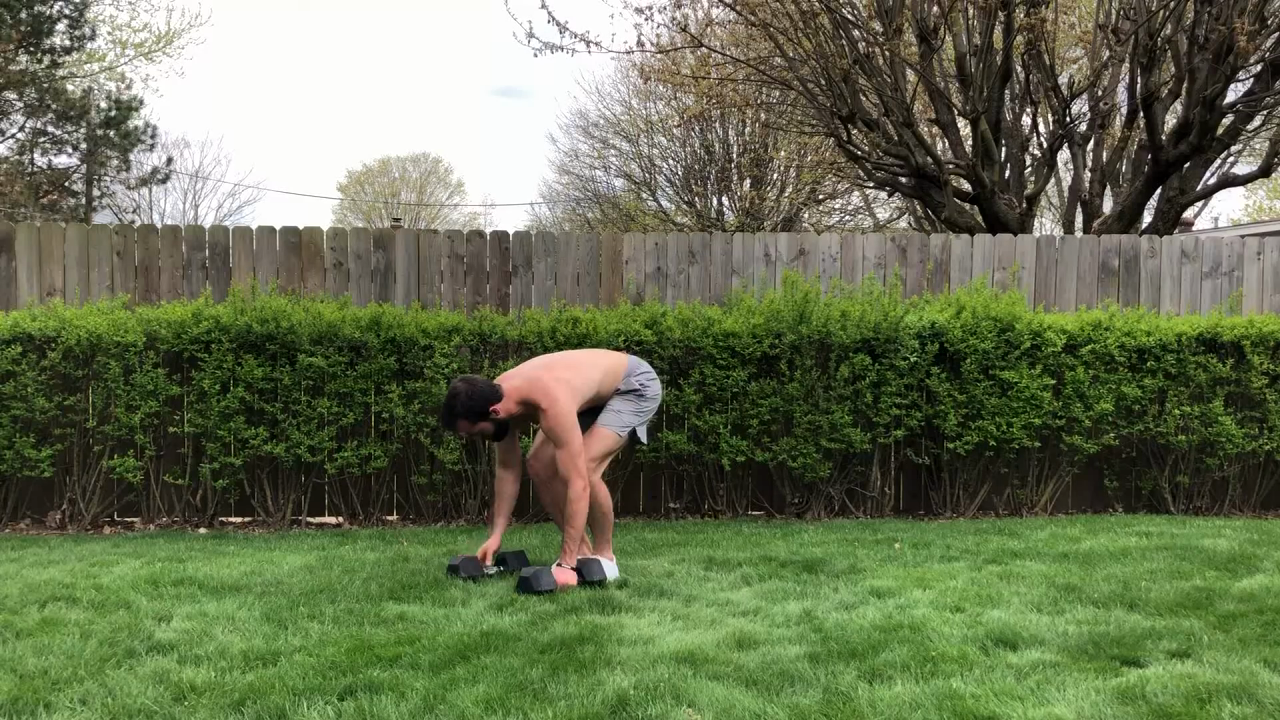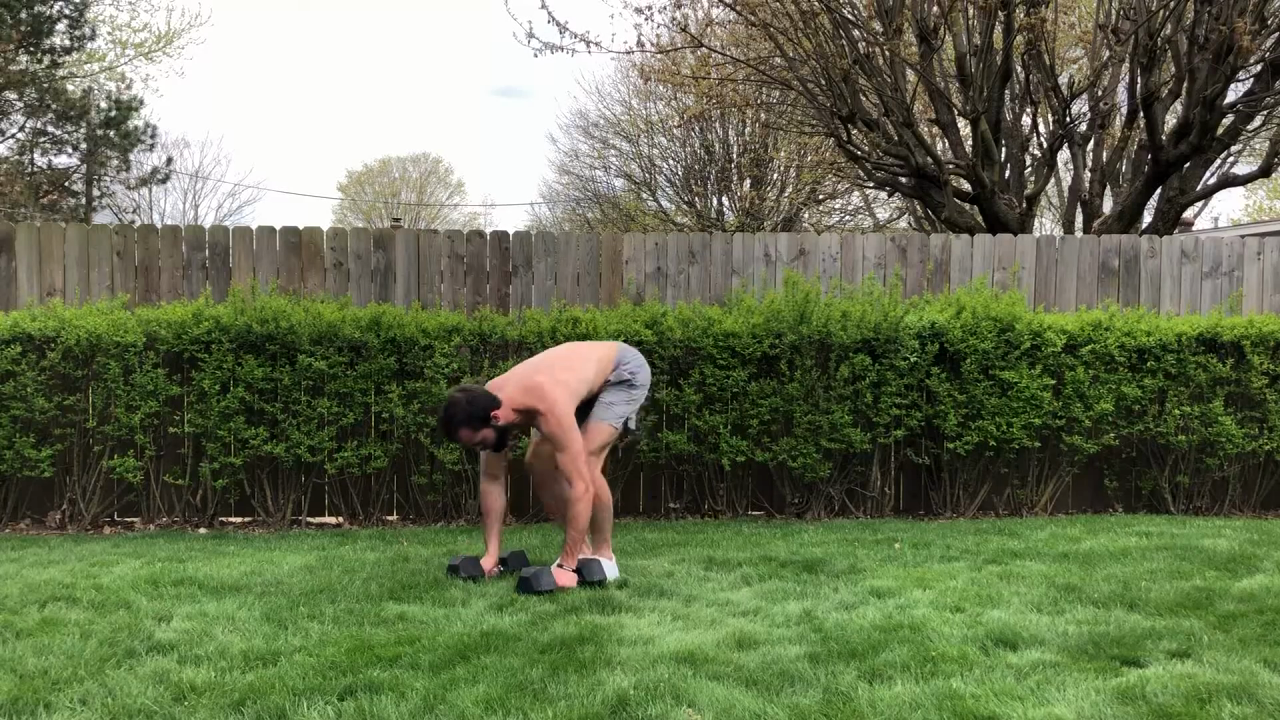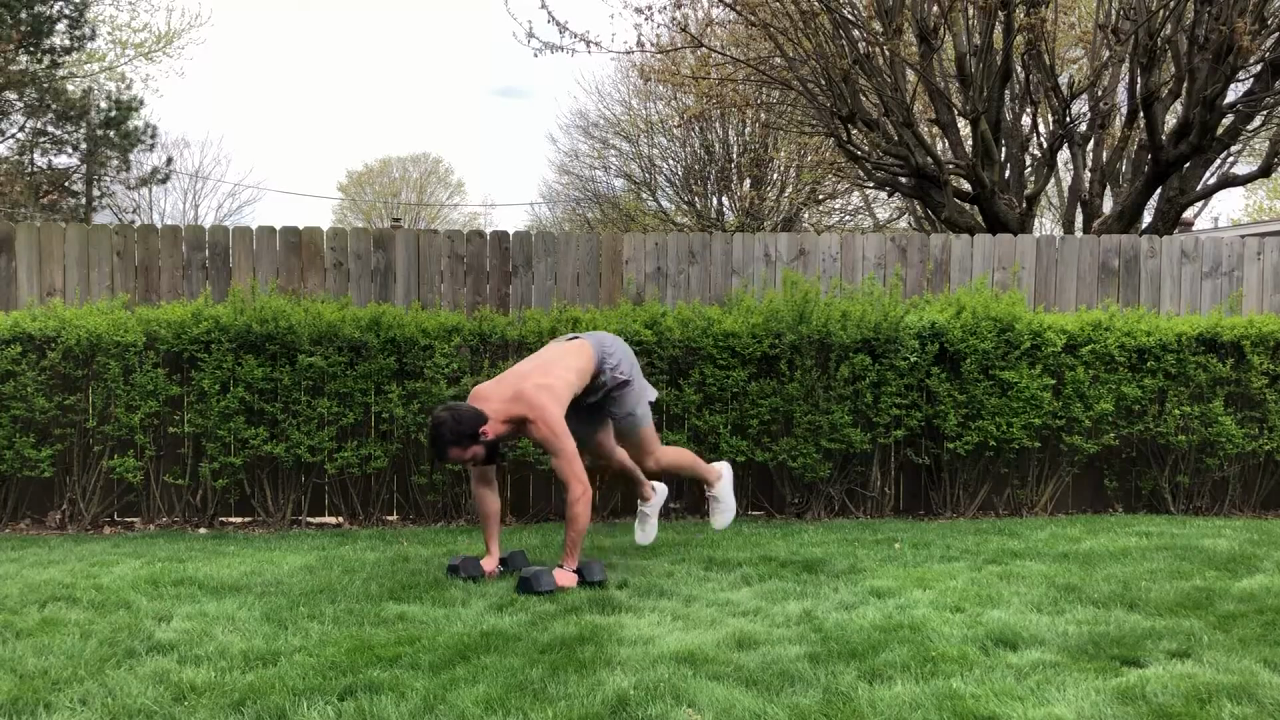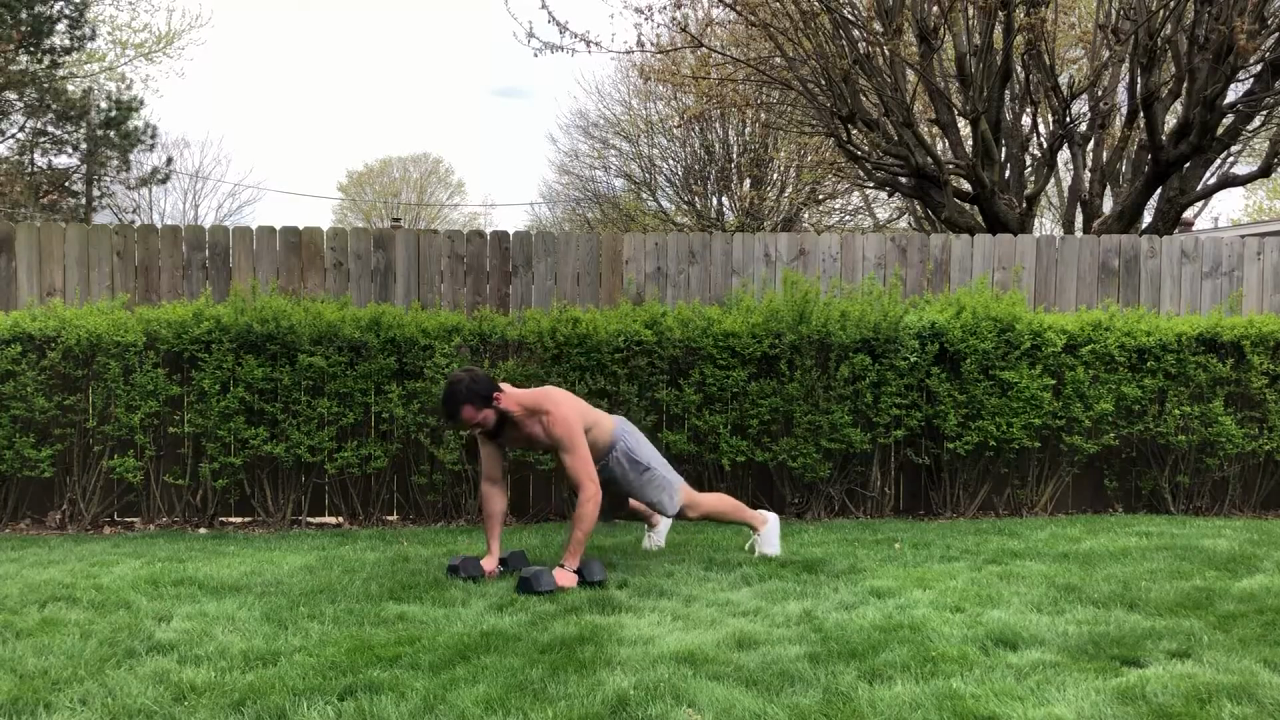
dt=0.3s
person 1, frame 1
left shoulder: (549, 402)
right shoulder: (499, 396)
left elbow: (577, 482)
right elbow: (508, 469)
left wrist: (567, 564)
right wrist: (495, 536)
left hip: (636, 384)
right hip: (596, 392)
left knee: (585, 467)
right knee: (539, 465)
left ankle: (604, 556)
right ankle: (583, 551)
person 1, frame 2
left shoulder: (548, 408)
right shoulder: (492, 405)
left elbow: (581, 486)
right elbow: (491, 480)
left wrist: (567, 566)
right wrist: (492, 552)
left hip: (624, 371)
right hip: (588, 373)
left knee: (585, 462)
right knee: (538, 464)
left ankle: (603, 555)
right ankle: (583, 550)
person 1, frame 3
left shoulder: (537, 415)
right shoulder: (476, 409)
left elbow: (580, 490)
right elbow: (483, 482)
left wrist: (568, 567)
right wrist: (492, 551)
left hip: (608, 357)
left knee: (649, 458)
right knee: (598, 449)
left ankle: (715, 476)
right ankle: (648, 492)
person 1, frame 4
left shoulder: (554, 414)
right shoulder: (491, 413)
left elbow: (590, 491)
right elbow: (492, 484)
left wrist: (569, 566)
right wrist: (493, 553)
left hip: (620, 447)
right hip: (594, 454)
left knee: (690, 507)
left ankle: (761, 521)
right ankle: (654, 518)
